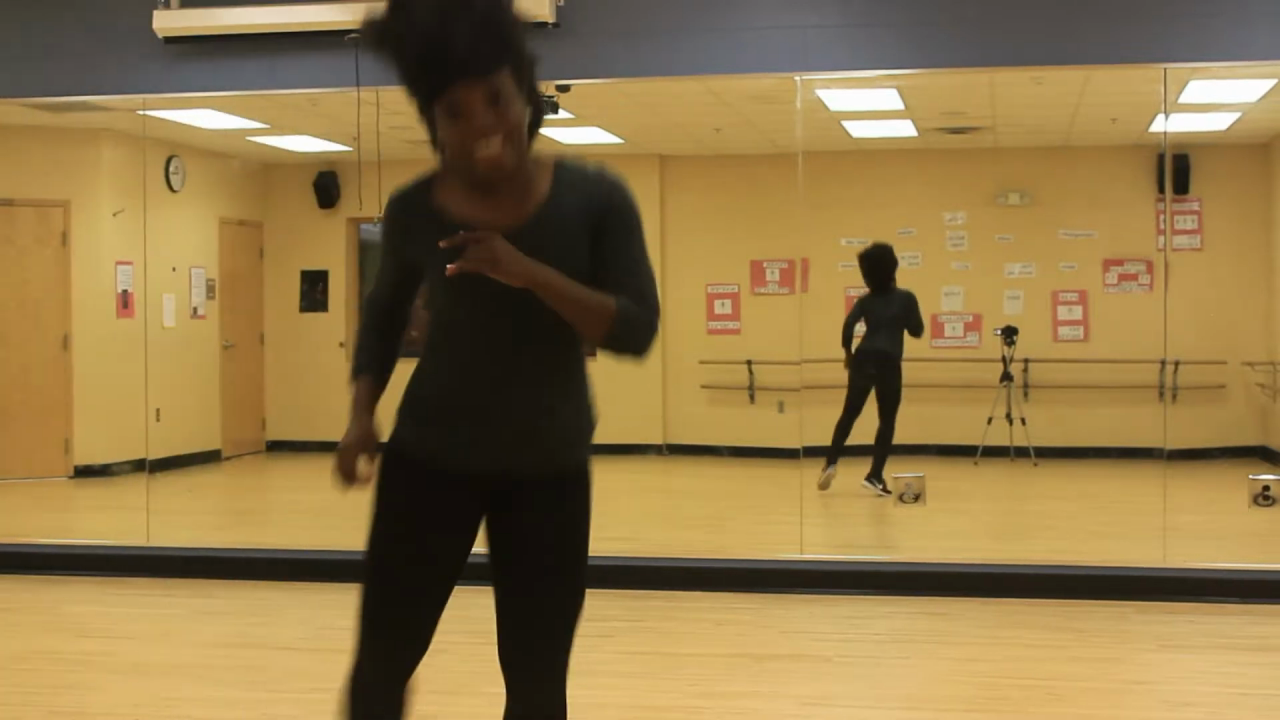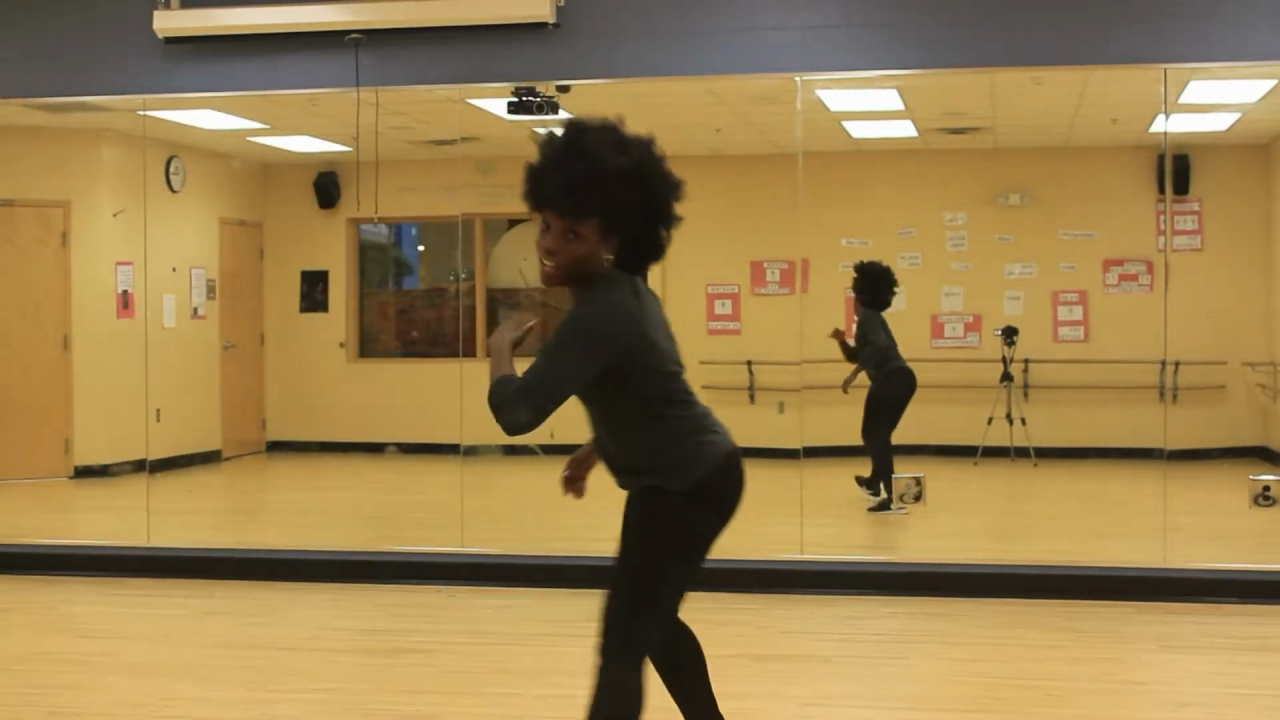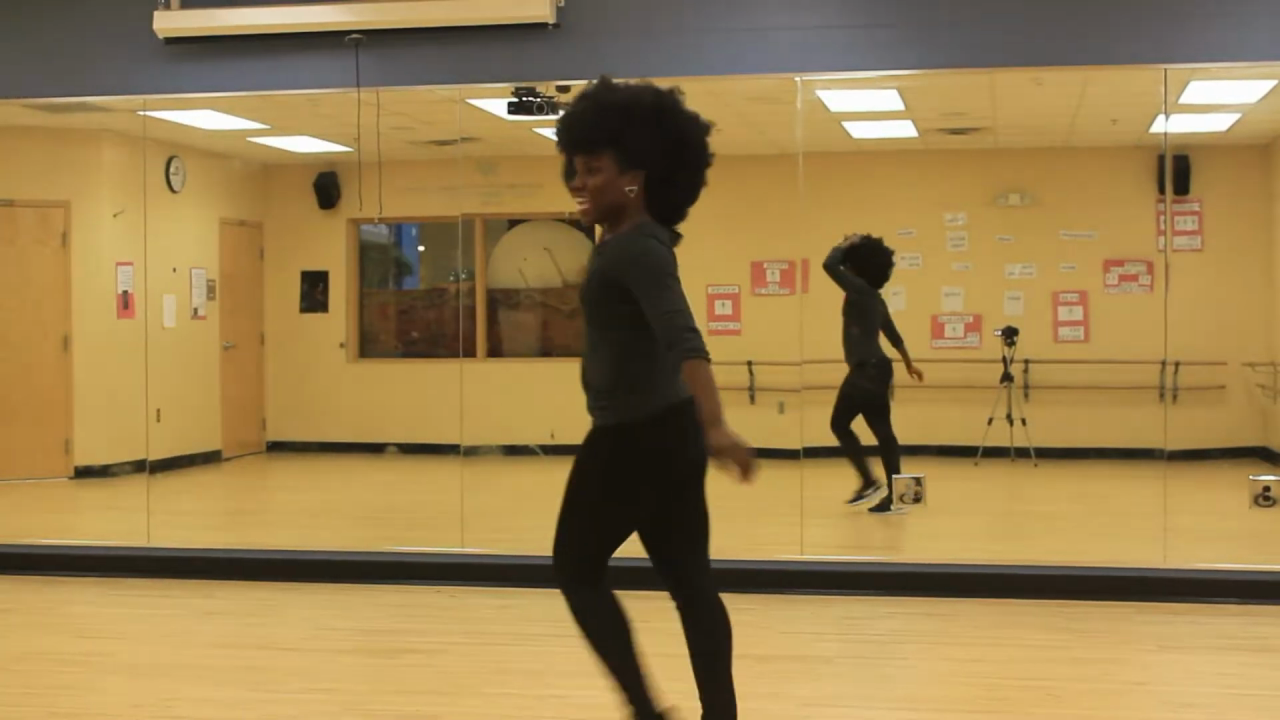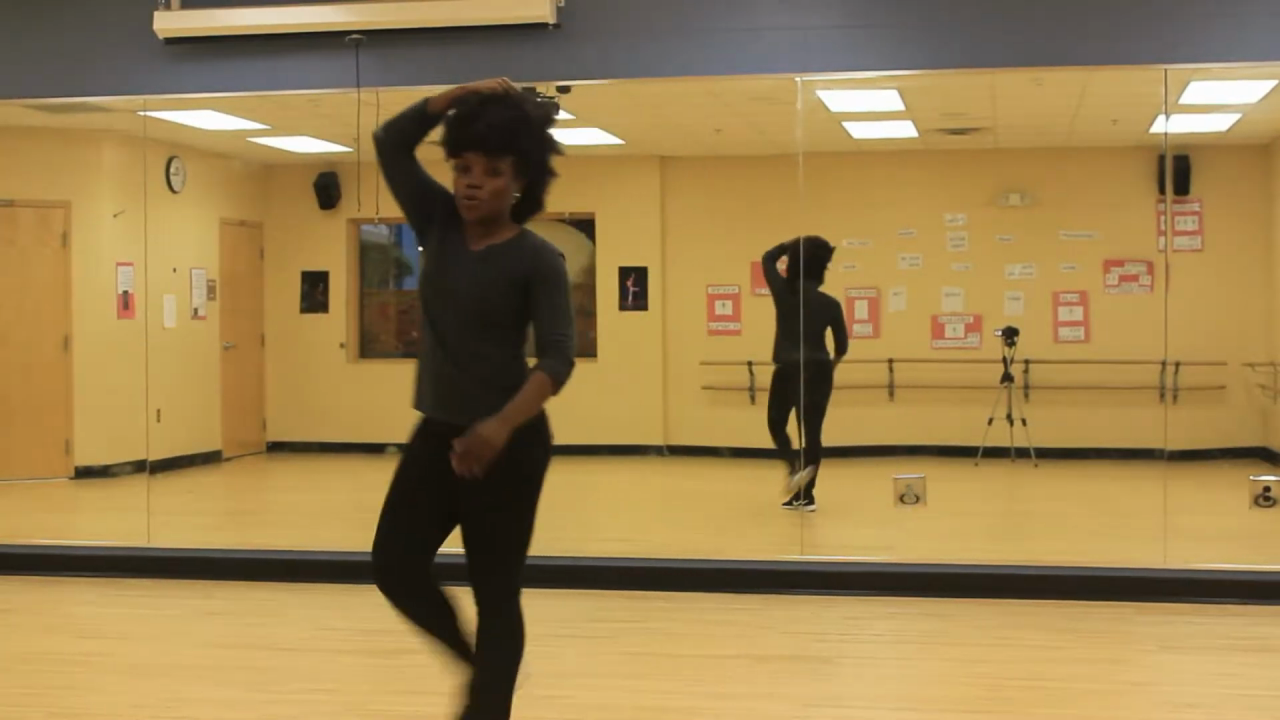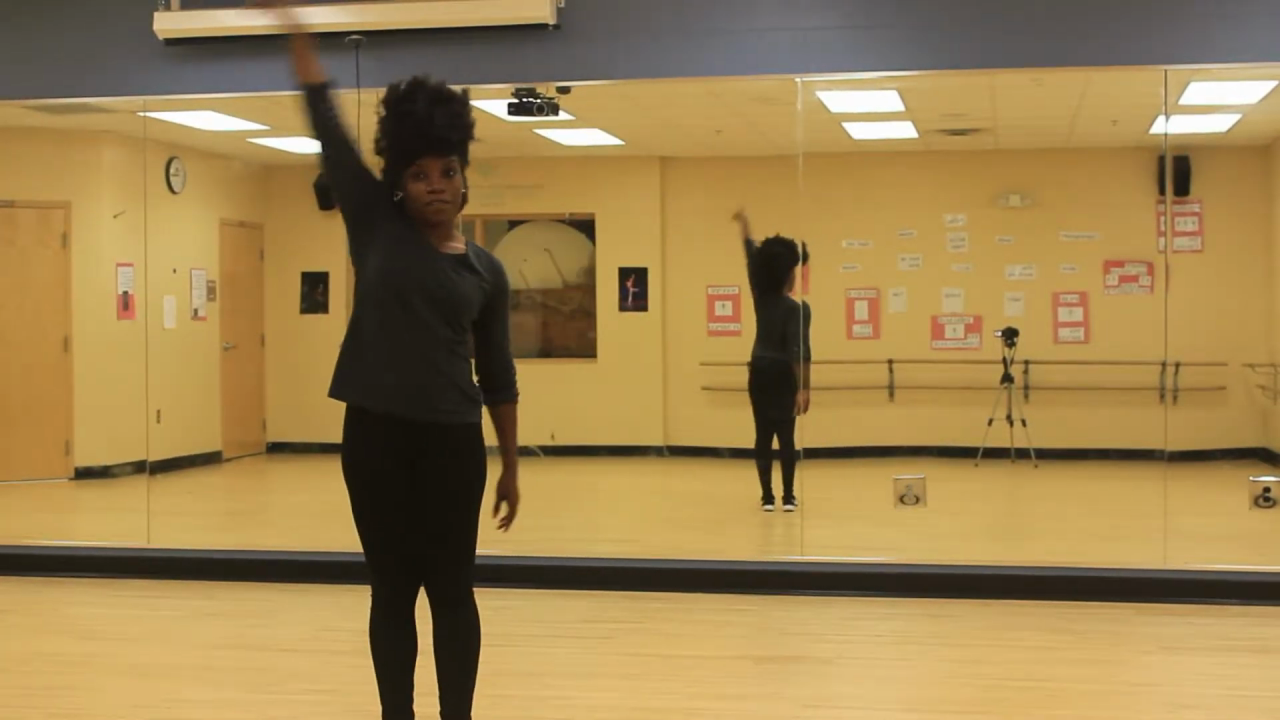
dt=0.7s
person 1, frame 1
left shoulder: (594, 197)
right shoulder: (415, 211)
left elbow: (636, 333)
right elbow: (384, 312)
left wrist: (527, 271)
right wrist: (360, 415)
left hip: (547, 470)
right hip: (430, 459)
right knee: (383, 661)
person 1, frame 2
left shoulder: (596, 318)
right shoulder: (625, 295)
left elbow: (516, 413)
left wrist: (500, 351)
right wrist: (595, 454)
left hip: (689, 486)
right hip: (670, 480)
left knee: (622, 641)
right knee: (647, 620)
person 1, frame 3
left shoulder: (636, 248)
right shoulder: (631, 231)
left elbow: (681, 337)
right elbow: (573, 172)
left wrist: (716, 421)
left hip: (640, 432)
right hip: (671, 428)
left knee: (576, 570)
right knee: (691, 581)
person 1, frame 4
left shoulder: (538, 260)
right shoulder: (437, 229)
left elbow: (557, 358)
right elbow: (390, 142)
left wrist: (504, 425)
right wrist: (463, 93)
left hip: (508, 443)
right hip: (437, 433)
left knee: (495, 590)
right knee: (393, 569)
right ankle: (479, 662)
person 1, frame 5
left shoulder: (484, 270)
right shoulder: (374, 226)
left elbow: (498, 374)
right elbow: (331, 131)
left wrist: (509, 465)
left hip: (453, 441)
right hip: (376, 434)
left knee: (451, 587)
right knee: (392, 588)
person 2, frame 1
left shoulder: (865, 301)
right shoulder: (906, 298)
left elbow: (849, 324)
right elbow: (916, 331)
left wrist: (848, 352)
left hip: (864, 359)
right hip: (888, 363)
left knee: (849, 414)
right knee: (887, 420)
left ankle: (832, 463)
right ankle: (875, 476)
person 2, frame 2
left shoulder: (868, 317)
right shoulder: (872, 319)
left elbow: (881, 346)
right elbow: (855, 356)
left wrist: (855, 372)
right wrist: (841, 340)
left hip: (890, 380)
right hip: (904, 379)
left knee: (872, 435)
right knee: (881, 434)
left ankle: (892, 497)
right ankle: (873, 483)
person 2, frame 3
left shoulder: (860, 290)
right shoulder: (873, 298)
left elbow: (830, 264)
right elbow: (893, 334)
left wrist: (847, 243)
right wrist: (908, 364)
left hip: (868, 370)
right hip: (873, 368)
left knee: (839, 424)
right knee: (881, 430)
left ankle: (869, 481)
person 2, frame 4
left shoulder: (783, 293)
right shoulder: (830, 304)
left elbow: (768, 259)
right elbow: (842, 345)
left wrist: (795, 245)
right wrist: (832, 362)
left hip: (787, 370)
right hip: (819, 371)
left knee: (776, 425)
right knee: (812, 433)
left ankle: (796, 468)
right ankle: (804, 495)
person 2, frame 5
left shoulder: (760, 297)
right shoulder: (797, 308)
left elbow: (753, 260)
right elbow: (801, 352)
left wrist: (744, 227)
right wrist: (804, 388)
left hip: (760, 373)
right hip: (784, 375)
left knee: (763, 435)
right knee: (786, 436)
left ankle: (767, 496)
right ankle: (788, 496)
